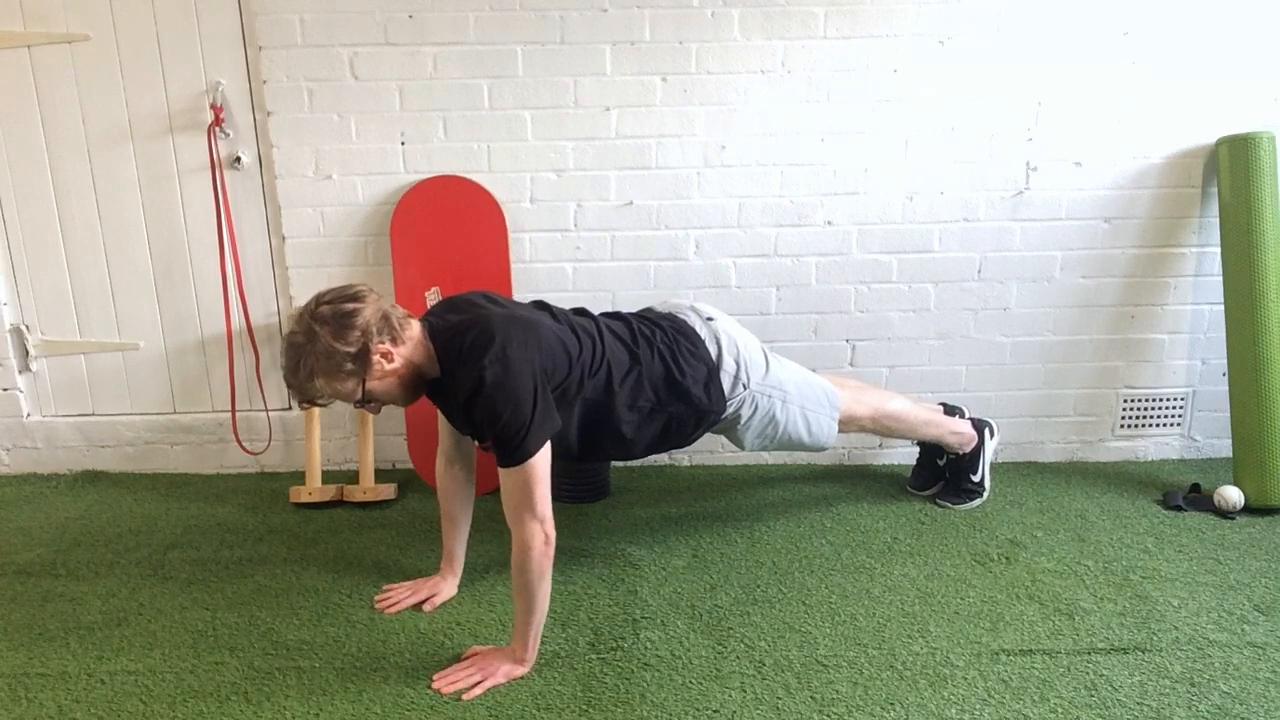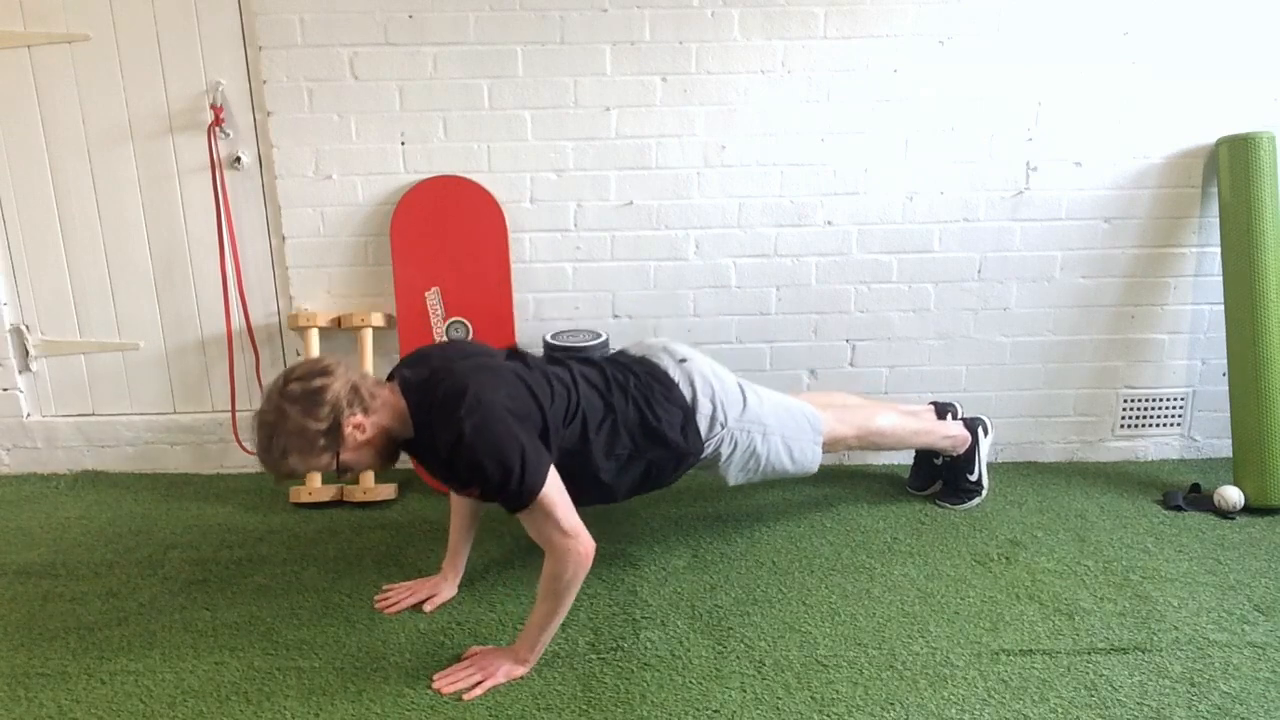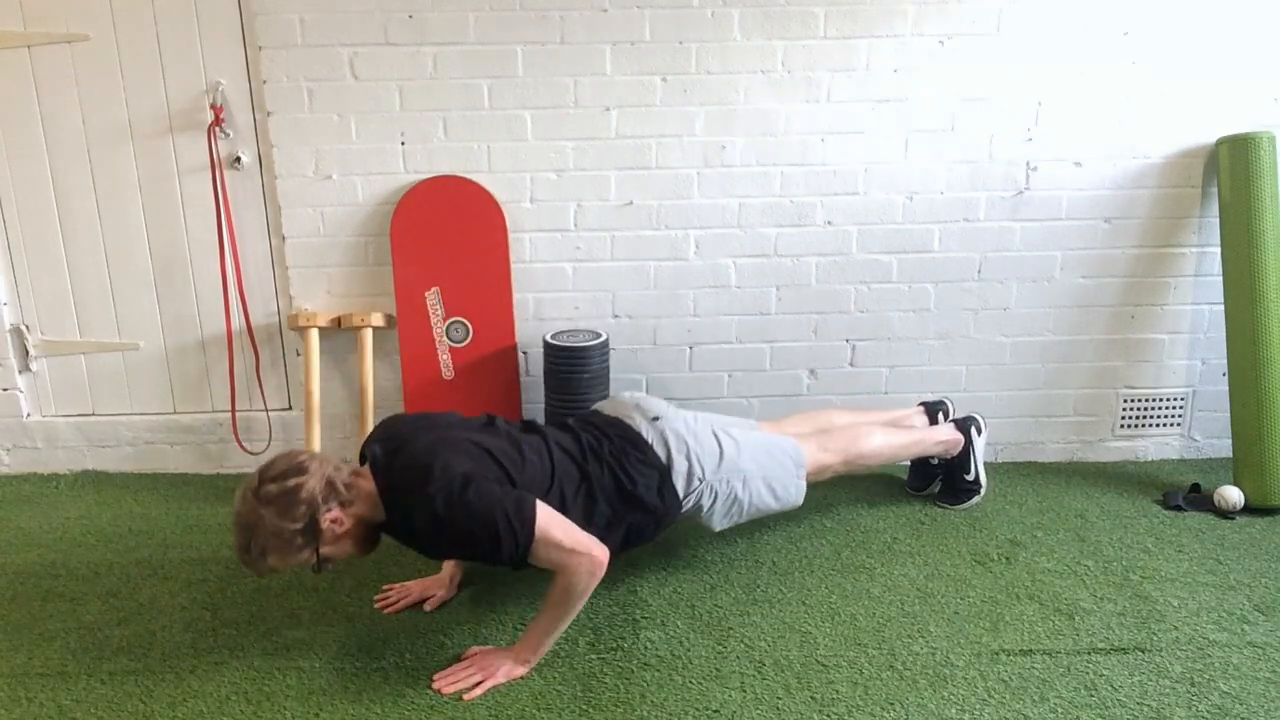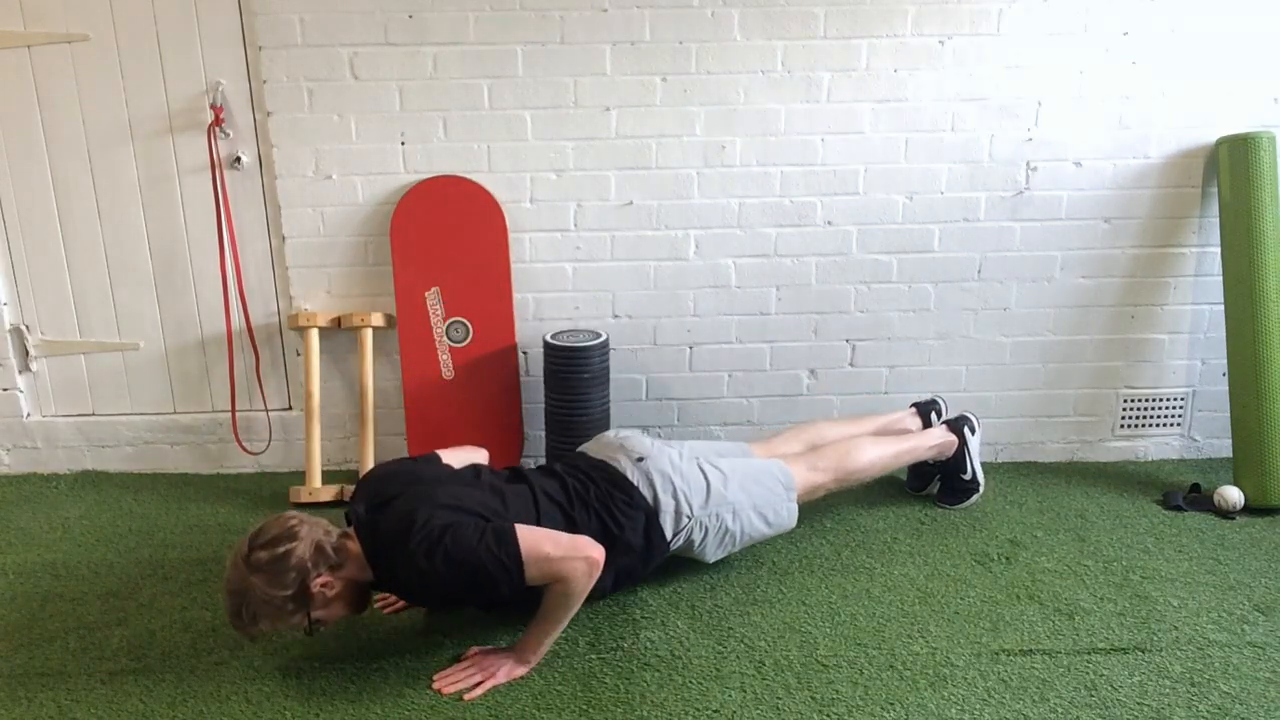
dt=0.5s
person 1, frame 1
left shoulder: (498, 370)
right shoulder: (438, 336)
left elbow: (534, 531)
right elbow: (455, 458)
left wrist: (519, 655)
right wrist: (448, 573)
left hip: (707, 368)
right hip: (670, 340)
left knee: (841, 413)
right knee: (828, 405)
left ankle: (965, 437)
right ankle: (943, 422)
person 1, frame 2
left shoulder: (472, 424)
right shoulder: (411, 385)
left elbow: (574, 547)
left wrist: (519, 657)
right wrist: (450, 573)
left hip: (683, 408)
right hip: (645, 376)
left knee: (831, 432)
right knee: (801, 415)
left ankle: (959, 437)
right ankle: (932, 415)
person 1, frame 3
left shoulder: (439, 497)
right shoulder: (386, 451)
left elbow: (585, 557)
left wrist: (519, 657)
right wrist: (449, 573)
left hip: (664, 466)
right hip: (622, 427)
left knee: (818, 457)
right knee: (783, 439)
left ankle: (952, 440)
right ankle: (924, 416)
person 1, frame 4
left shoulder: (421, 553)
right shoulder: (376, 497)
left elbow: (584, 558)
left wrist: (522, 656)
left hip: (650, 505)
right hip: (613, 464)
left knee: (808, 477)
right knee: (772, 455)
left ankle: (947, 440)
right ankle: (917, 417)
